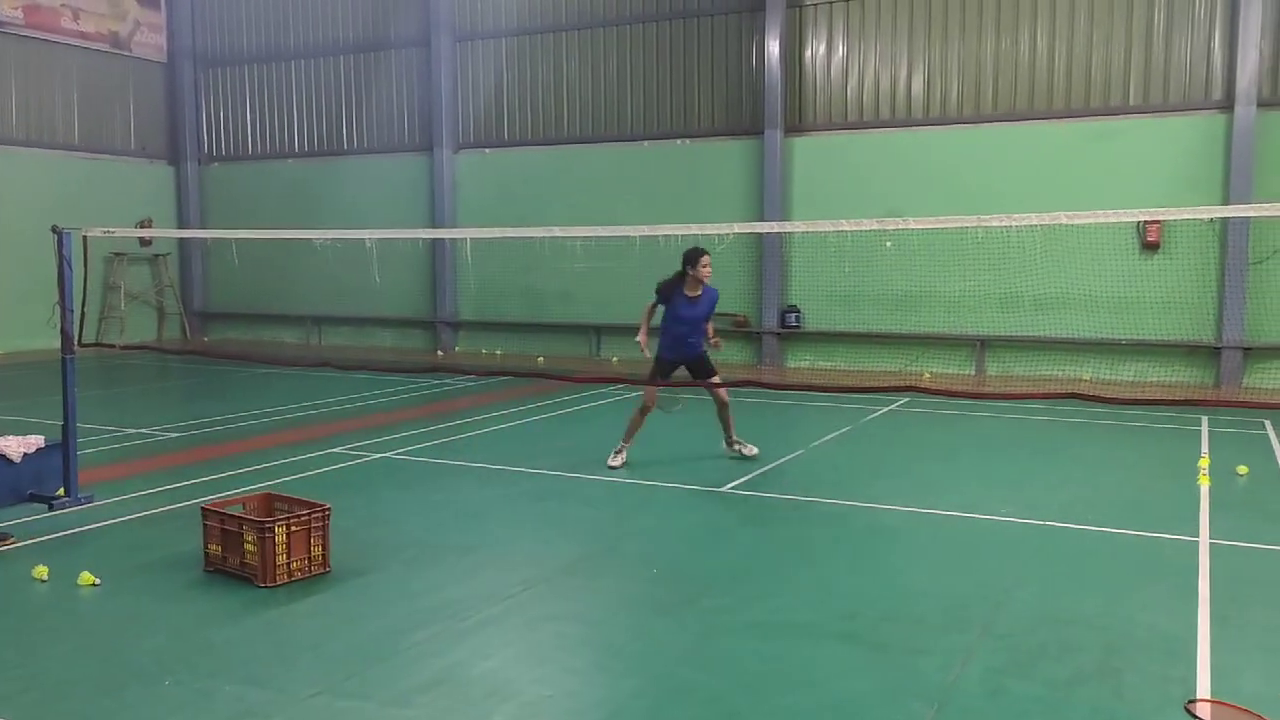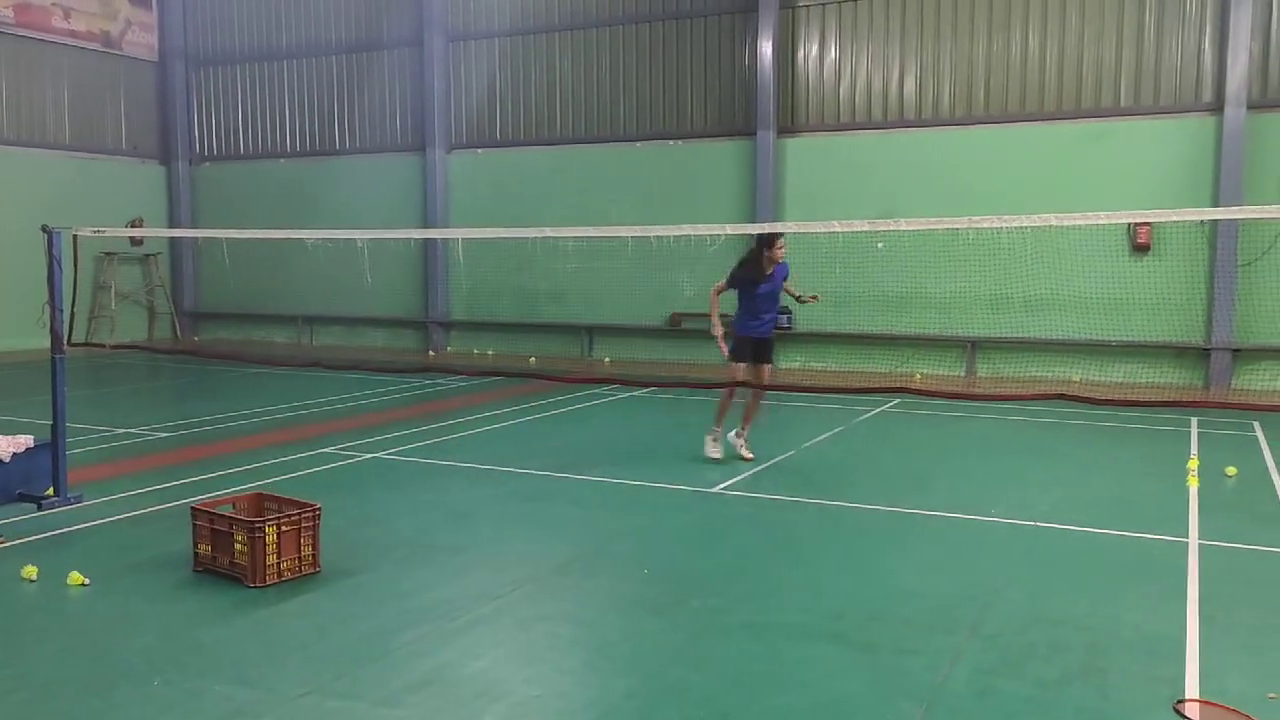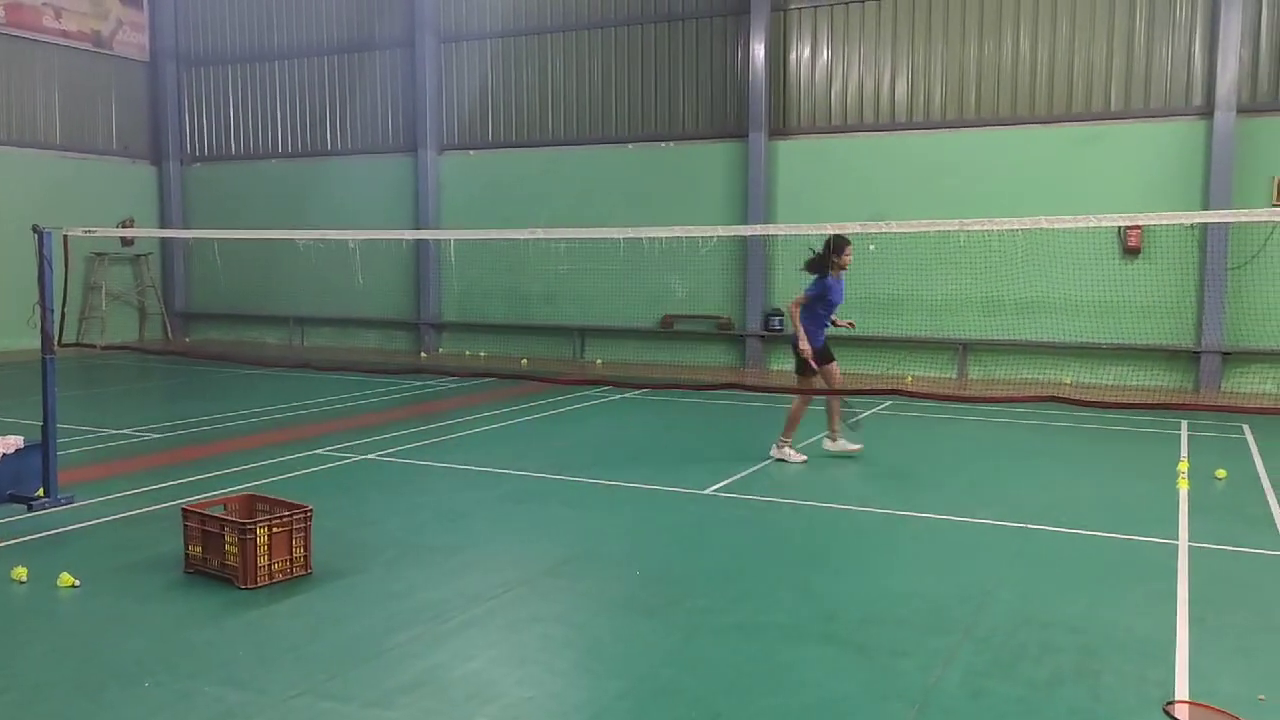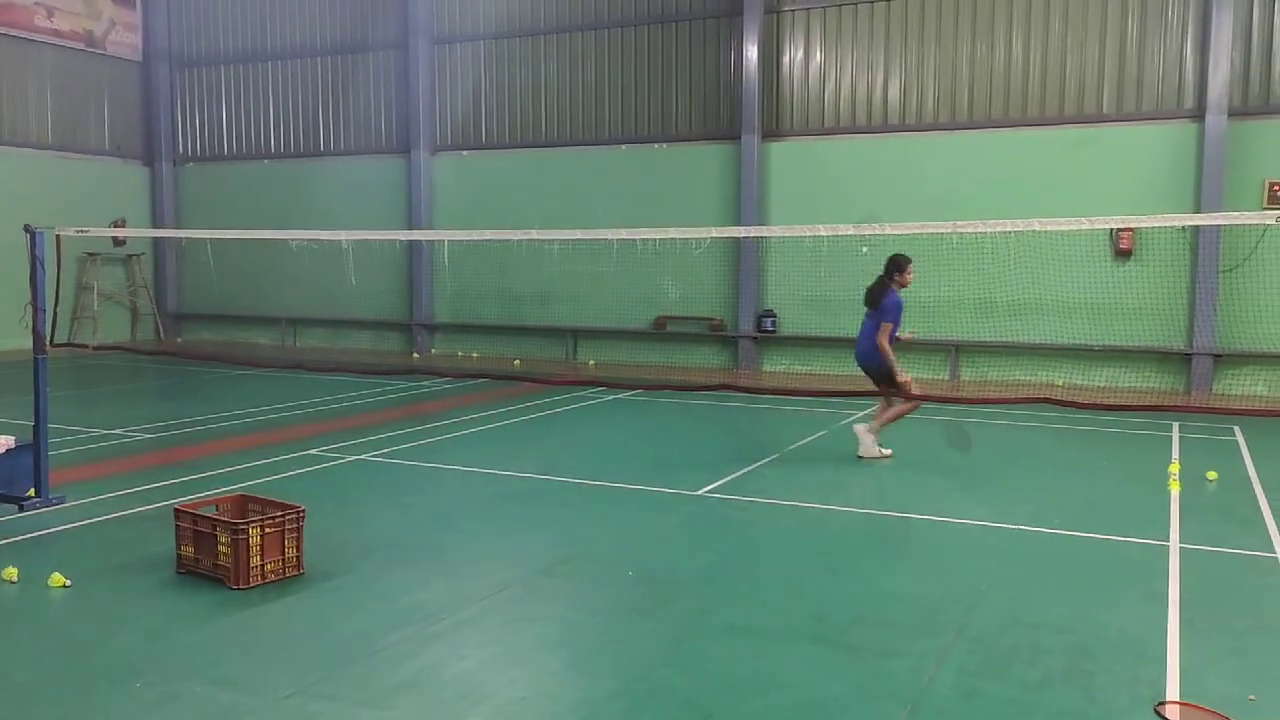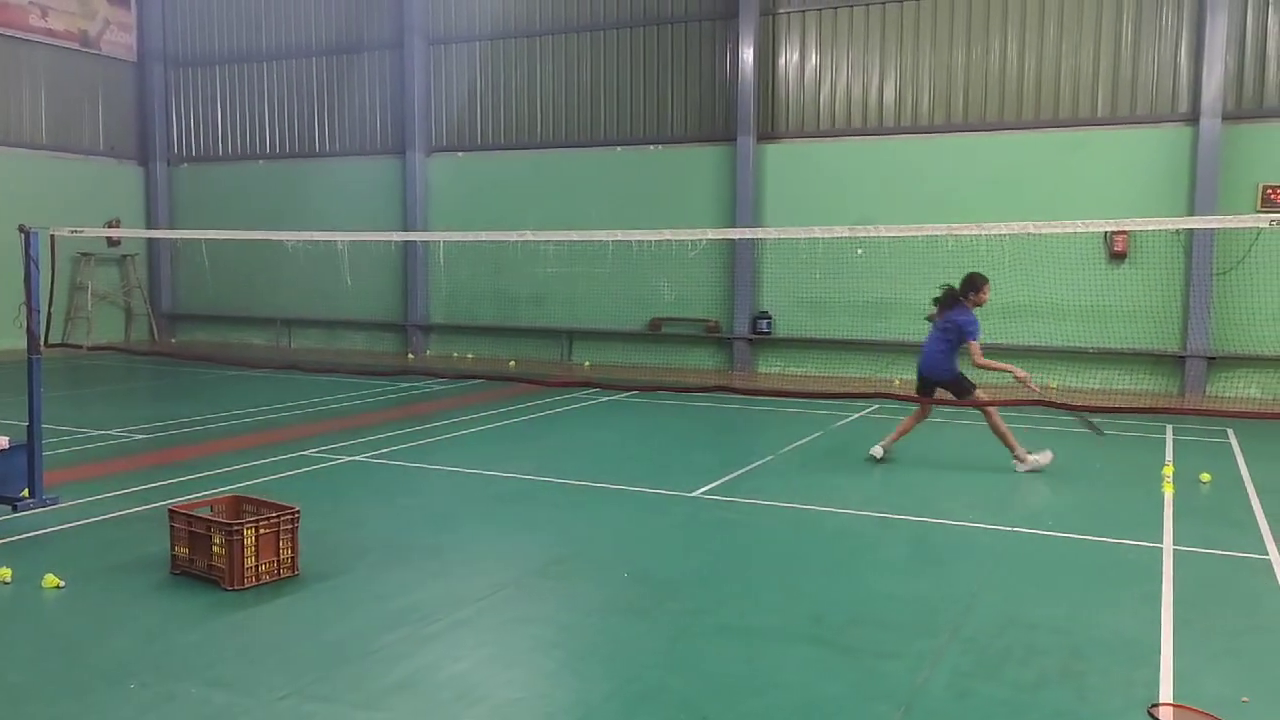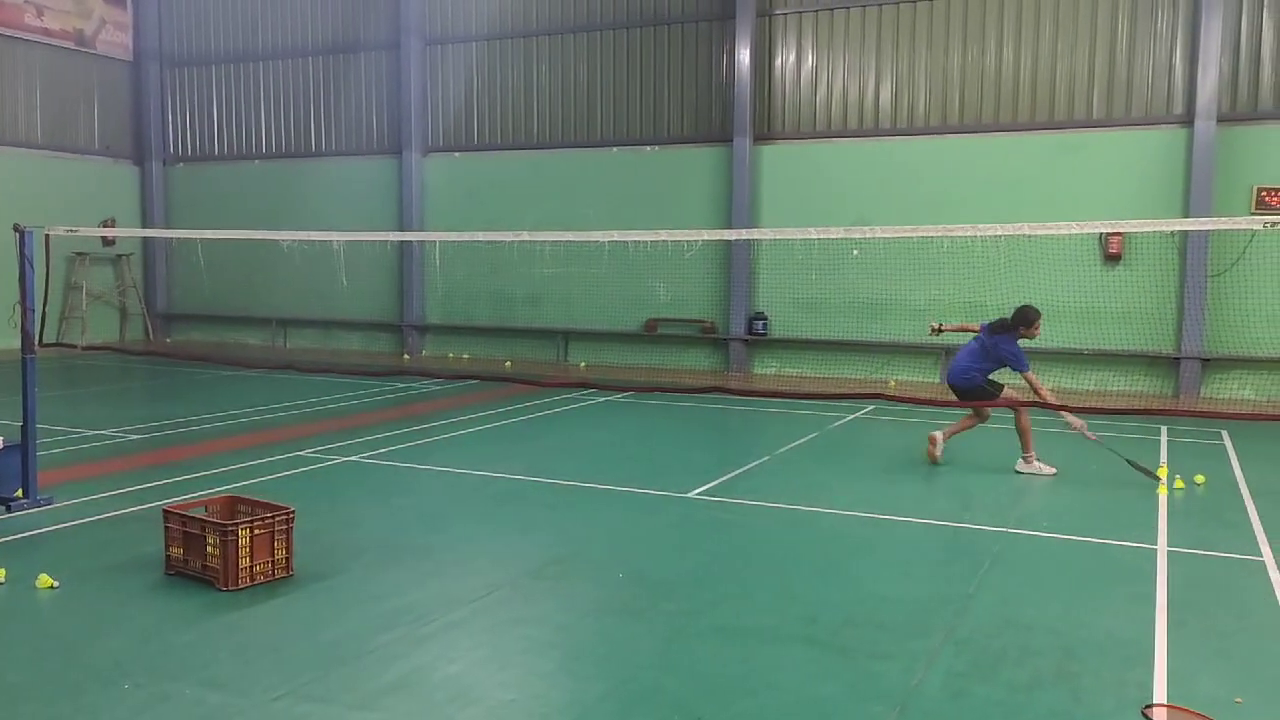
dt=0.2s
person 1, frame 1
left shoulder: (711, 295)
right shoulder: (670, 292)
right elbow: (652, 306)
left wrist: (711, 338)
right wrist: (643, 332)
left hip: (696, 354)
right hip: (667, 354)
left knee: (723, 400)
right knee: (646, 404)
left ankle: (731, 441)
right ankle: (622, 448)
person 1, frame 2
left shoulder: (782, 269)
right shoulder: (747, 274)
right elbow: (716, 291)
left wrist: (799, 297)
right wrist: (716, 322)
left hip: (765, 335)
right hip: (743, 333)
left knee: (759, 388)
right knee: (735, 384)
left ankle: (740, 435)
right ankle: (715, 433)
person 1, frame 3
left shoulder: (837, 278)
right shoulder: (825, 282)
right elbow: (794, 307)
left wrist: (835, 321)
right wrist: (802, 339)
left hip: (819, 339)
right hip: (808, 341)
left knee: (836, 386)
right knee: (807, 395)
left ankle: (834, 439)
right ankle: (782, 445)
person 1, frame 4
left shoulder: (882, 294)
right shoulder: (893, 301)
right elbow: (881, 341)
left wrist: (896, 336)
right wrist: (898, 371)
left hip: (863, 354)
right hip: (875, 357)
left knee: (890, 399)
right knee: (914, 400)
left ankle: (869, 445)
right ankle: (868, 430)
person 1, frame 5
left shoulder: (949, 306)
right shoulder: (969, 320)
left elbow: (933, 318)
right elbow: (978, 361)
right wrist: (1013, 370)
left hip: (925, 366)
right hip: (943, 370)
left knee: (922, 412)
right knee: (988, 407)
left ankle: (882, 446)
right ankle: (1021, 457)
person 1, frame 6
left shoulder: (998, 328)
right shoulder: (1012, 350)
left elbow: (969, 327)
right elbow: (1038, 389)
left wrist: (943, 328)
right wrist: (1066, 414)
left hip: (955, 375)
right hip: (966, 379)
left knee: (982, 415)
right knee: (1020, 406)
left ankle: (941, 436)
right ankle: (1028, 461)
